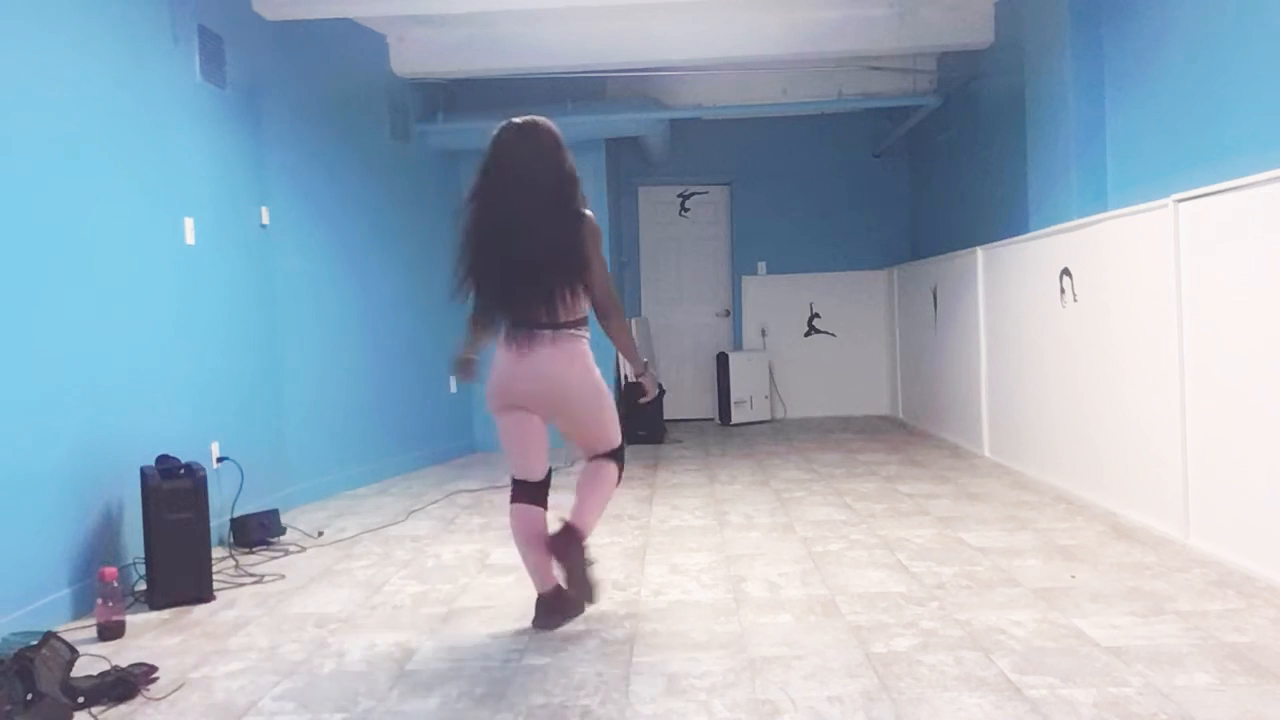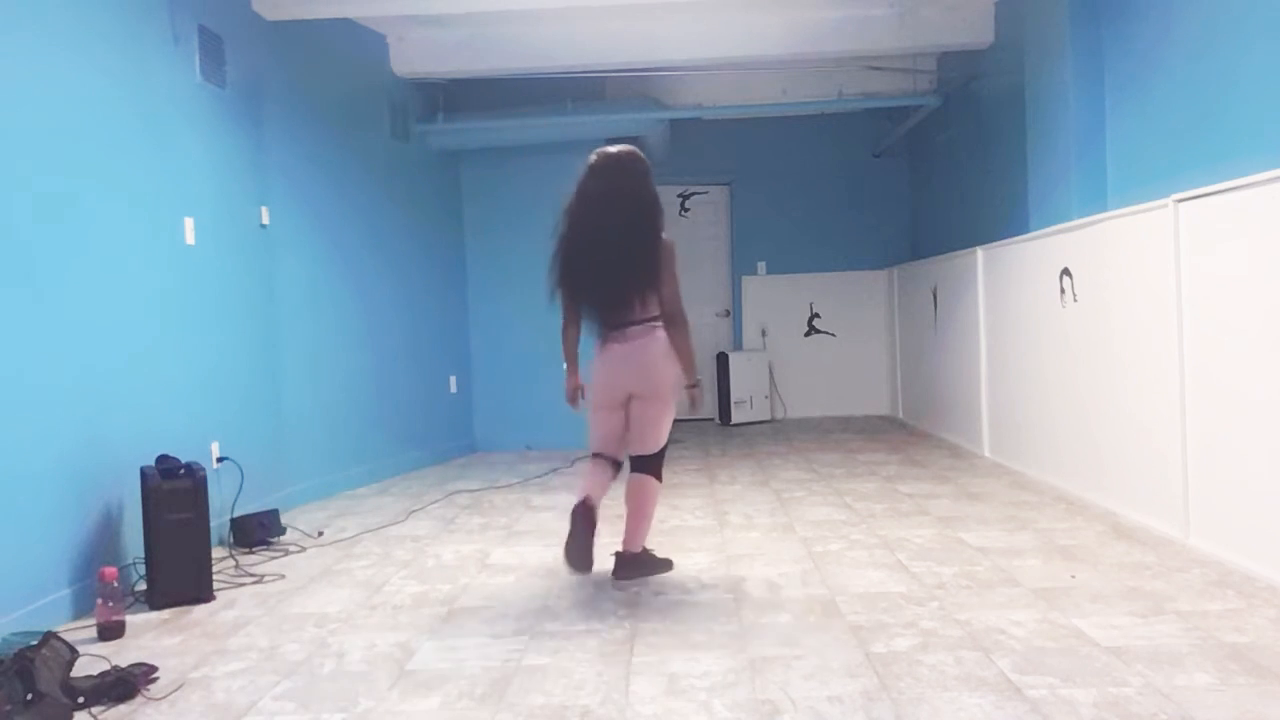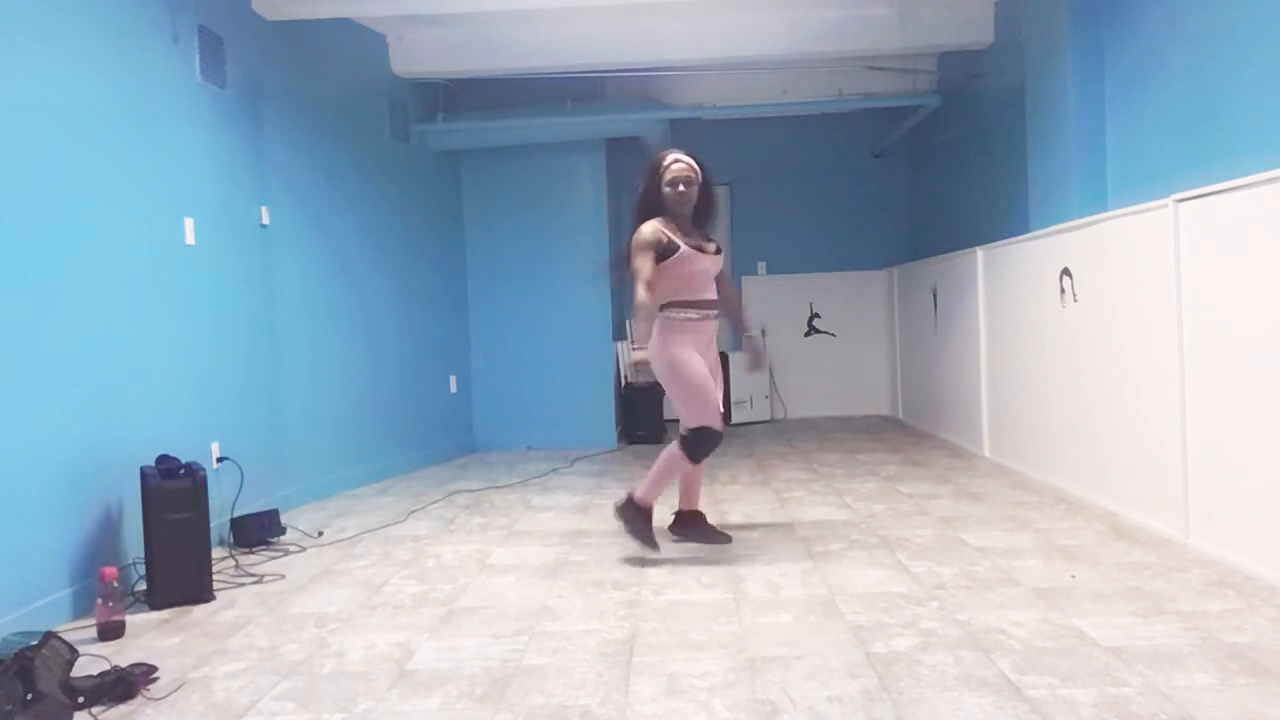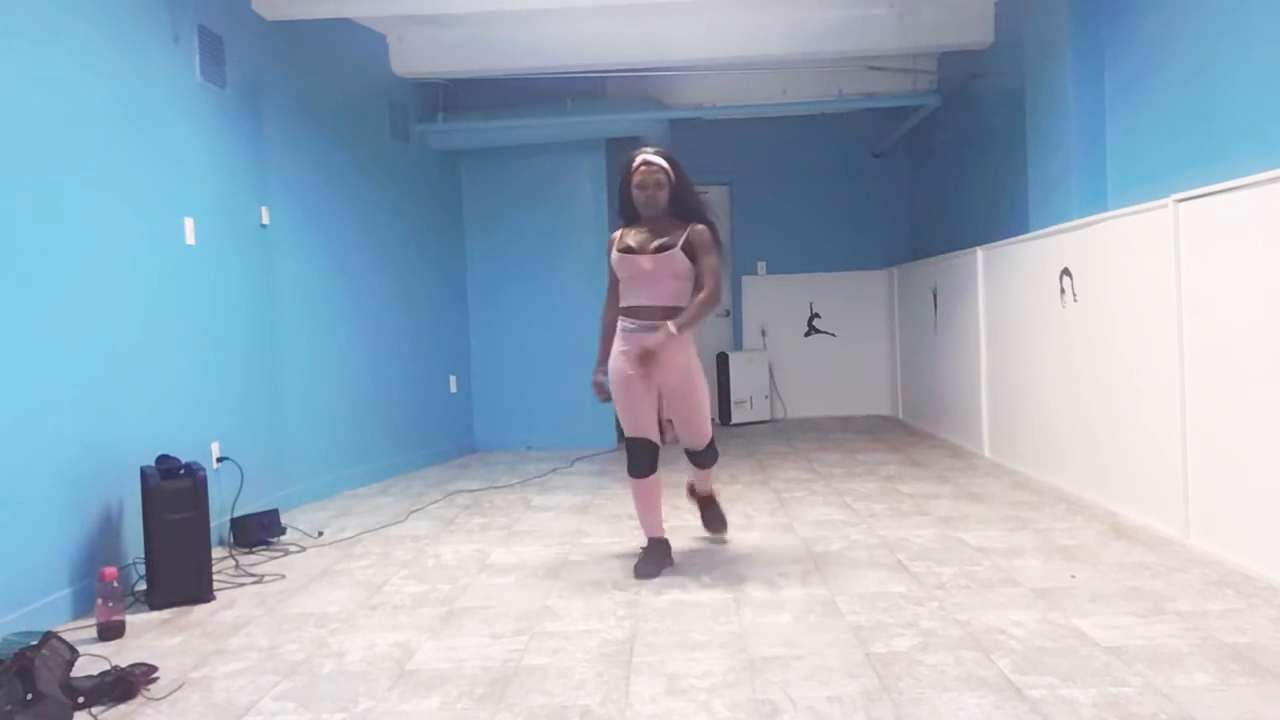
dt=0.7s
person 1, frame 1
left shoulder: (488, 227)
right shoulder: (579, 223)
left elbow: (484, 309)
right elbow: (607, 305)
left wrist: (468, 352)
right wrist: (640, 366)
left hip: (509, 369)
right hip: (566, 364)
left knee: (527, 482)
right knee: (607, 454)
left ankle: (549, 594)
right ankle: (572, 537)
person 1, frame 2
left shoulder: (576, 242)
right shoulder: (655, 243)
left elbow: (570, 316)
right elbow: (672, 316)
left wrist: (572, 372)
right wrist: (692, 377)
left hip: (606, 361)
right hip: (651, 356)
left knee: (603, 454)
right knee: (647, 456)
left ankle: (585, 510)
right ankle: (632, 553)
person 1, frame 3
left shoulder: (705, 234)
right shoulder: (650, 233)
left elbow: (719, 289)
right elbow: (642, 290)
left wrist: (749, 338)
right wrist: (640, 344)
left hip: (704, 340)
right hip: (674, 340)
left knee: (701, 428)
right knee: (704, 431)
left ankle: (688, 516)
right ankle: (639, 504)
person 1, frame 4
left shoulder: (696, 234)
right shoulder: (618, 240)
left elbow: (709, 292)
right elbow: (613, 305)
left wrist: (669, 333)
right wrist: (601, 364)
left hip: (676, 349)
right hip: (627, 351)
left knee: (698, 440)
right knee: (639, 447)
left ankle: (703, 491)
right ankle: (655, 542)
